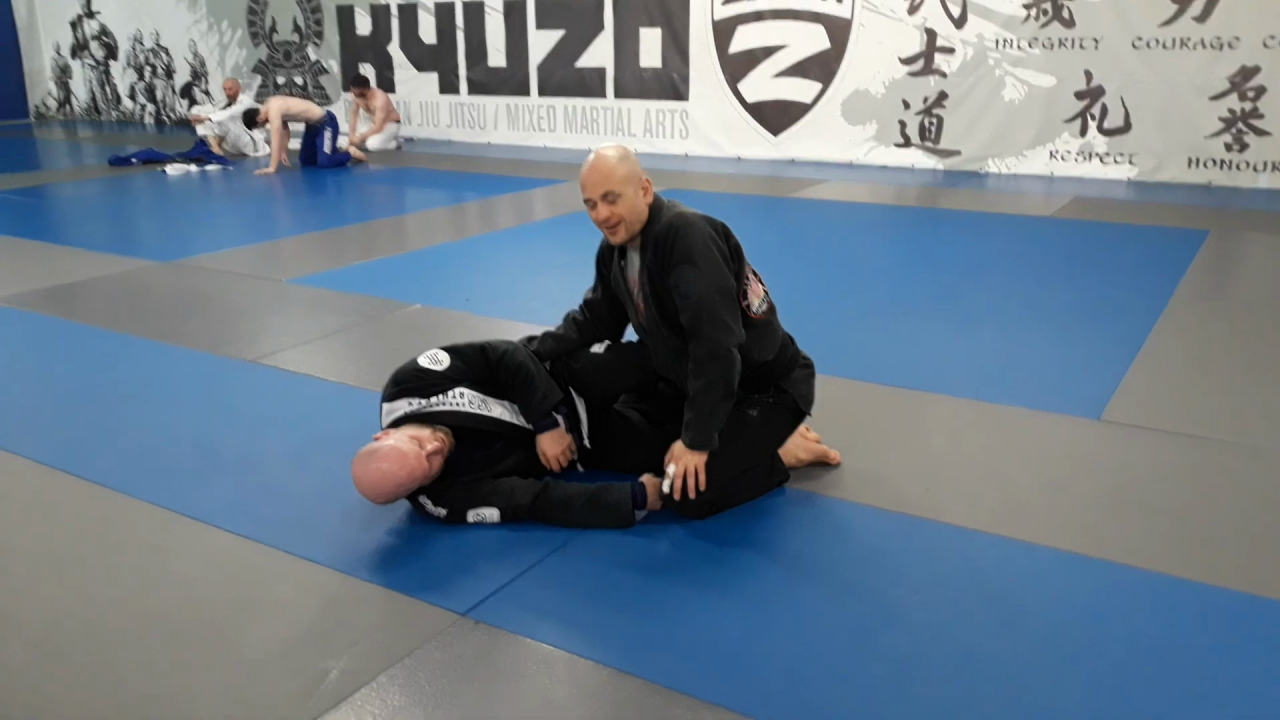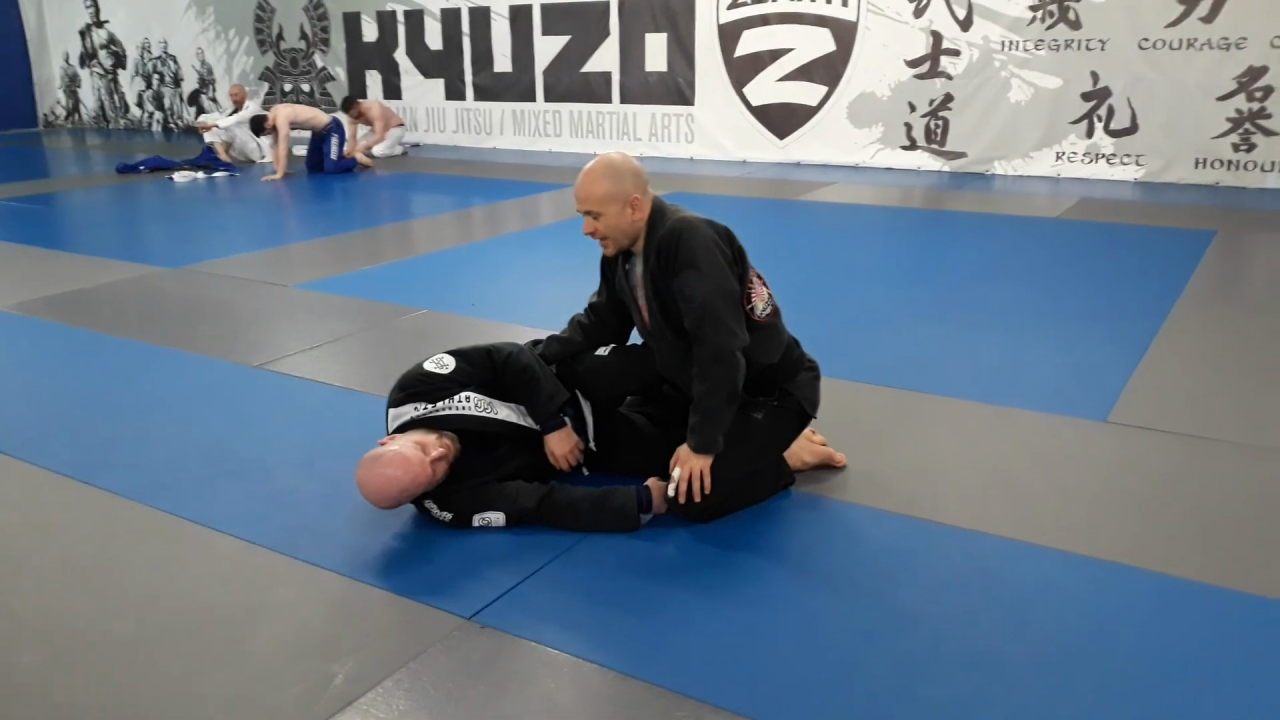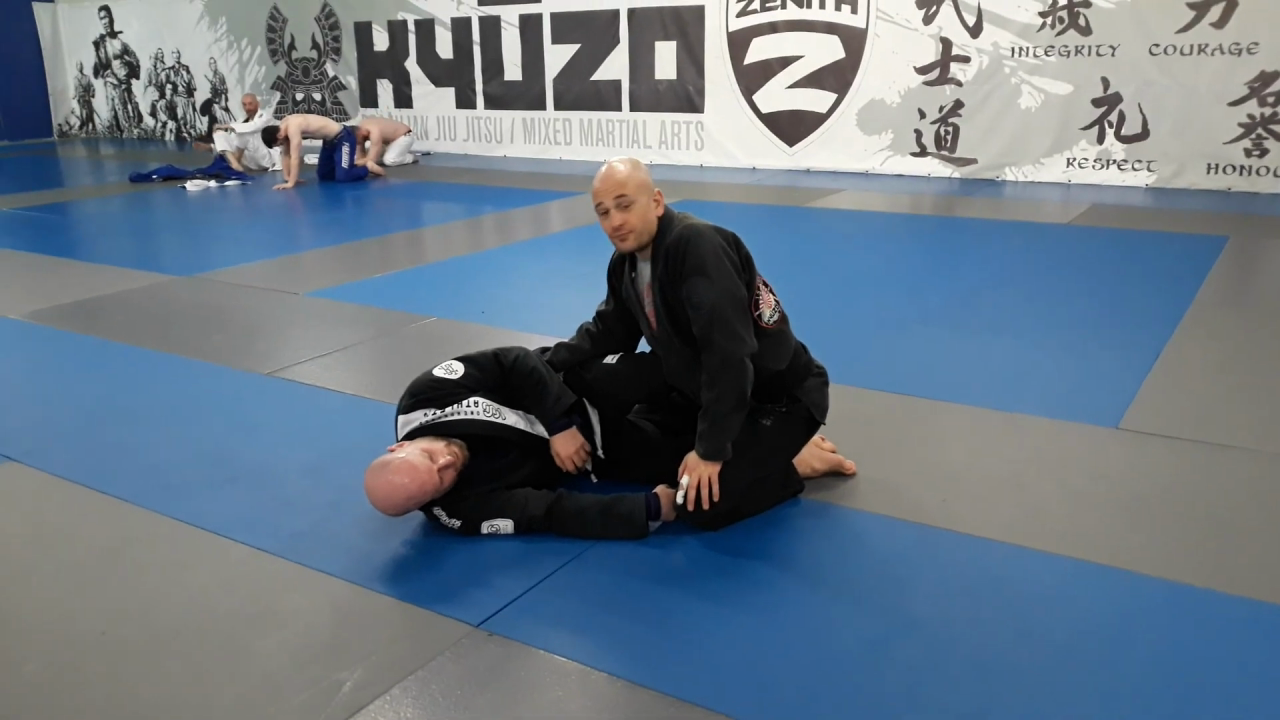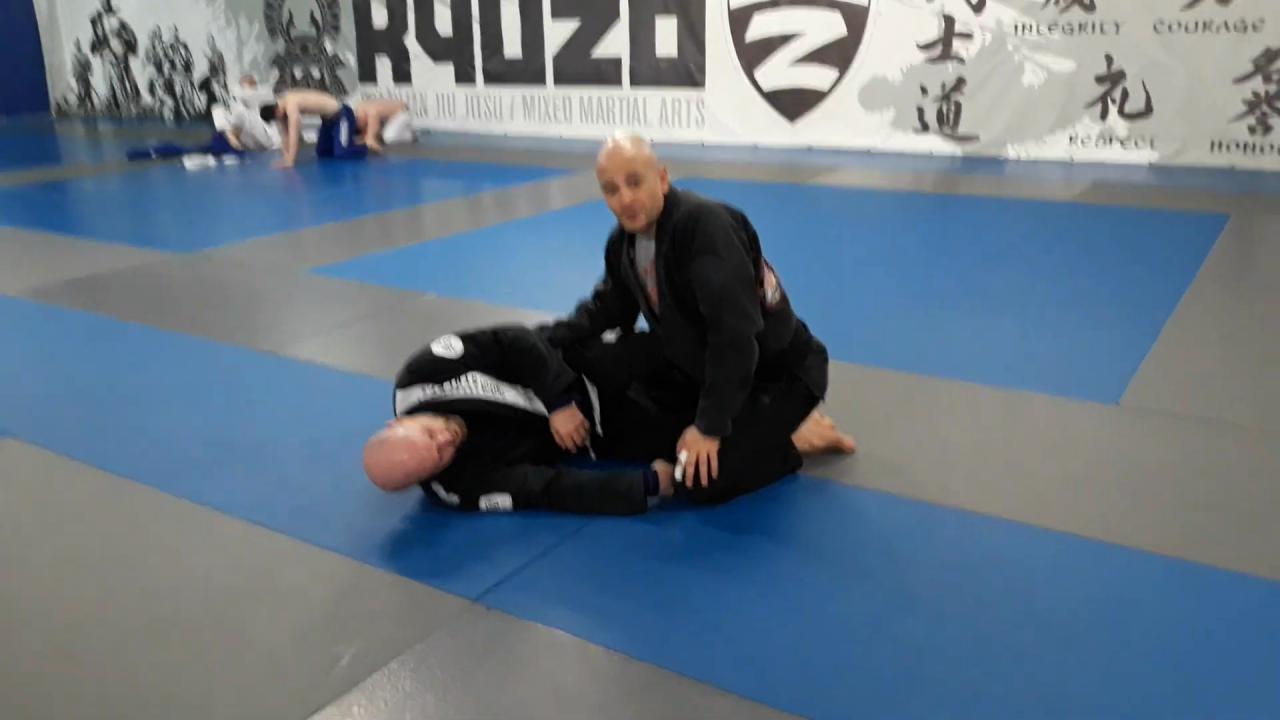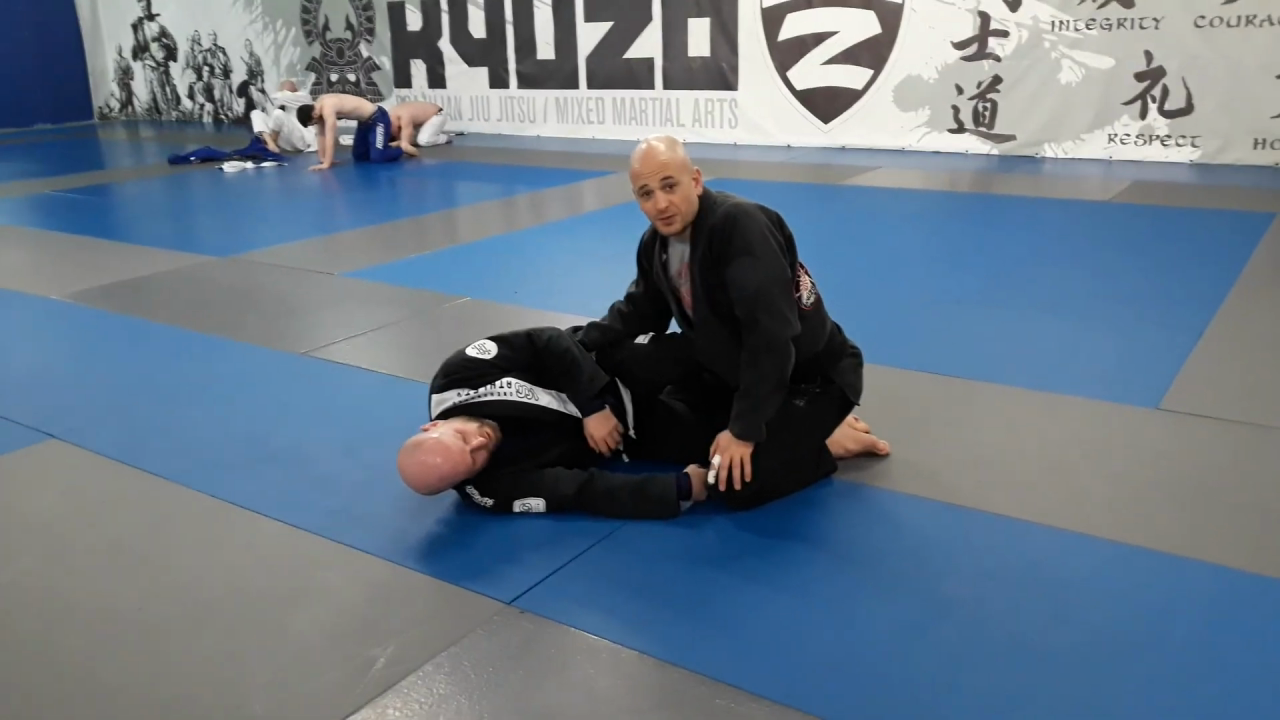
dt=0.4s
person 1, frame 1
left shoulder: (410, 384)
right shoulder: (450, 501)
left elbow: (504, 356)
right elbow: (542, 502)
left wrist: (546, 422)
right wrist: (642, 497)
left hip: (564, 379)
right hip: (585, 439)
person 1, frame 2
left shoulder: (417, 387)
right shoulder: (455, 503)
left elbow: (508, 359)
right elbow: (546, 505)
left wrist: (553, 421)
right wrist: (648, 501)
left hip: (569, 380)
right hip: (590, 442)
person 1, frame 3
left shoulder: (425, 396)
right shoulder: (462, 511)
left elbow: (513, 363)
right elbow: (555, 513)
left wrist: (559, 423)
right wrist: (656, 508)
left hip: (580, 389)
right hip: (597, 452)
right ankle: (789, 459)
person 1, frame 4
left shoulder: (422, 372)
right shoulder: (462, 492)
left elbow: (505, 339)
right elbow: (554, 488)
left wrist: (558, 399)
right wrist: (655, 483)
left hip: (584, 375)
right ankle: (793, 435)
person 1, frame 5
left shoulder: (459, 373)
right shoulder: (498, 490)
left elbow: (548, 342)
right elbow: (589, 493)
left wrist: (594, 405)
right wrist: (685, 487)
person 2, frame 1
left shoulder: (687, 237)
right shoulder: (615, 246)
left elbow: (716, 346)
right elbow: (596, 319)
left wrist: (697, 440)
right wrist: (531, 352)
left hip: (763, 385)
left knee: (689, 495)
left ankle: (787, 450)
person 2, frame 2
left shoulder: (691, 243)
right shoulder: (620, 251)
left elbow: (720, 350)
right elbow: (601, 322)
left wrist: (702, 442)
right wrist: (537, 355)
left hip: (768, 388)
left knee: (695, 499)
left ankle: (791, 451)
person 2, frame 3
left shoulder: (698, 248)
right shoulder: (626, 260)
left elbow: (728, 356)
right elbow: (609, 331)
left wrist: (710, 449)
right wrist: (547, 364)
left hip: (776, 394)
left knee: (706, 507)
left ankle: (798, 459)
person 2, frame 4
left shoulder: (706, 226)
right shoulder: (624, 239)
left elbow: (734, 334)
right elbow: (607, 308)
left wrist: (710, 426)
right wrist: (546, 341)
left hip: (774, 371)
right hip: (696, 359)
left knee: (704, 482)
left ankle: (794, 435)
person 2, frame 5
left shoulder: (741, 227)
right shoulder: (656, 242)
left elbow: (771, 337)
right elbow: (639, 311)
left wrist: (744, 430)
right wrist: (577, 343)
left hip: (809, 373)
right hip: (730, 361)
left knee: (738, 486)
left ankle: (828, 439)
